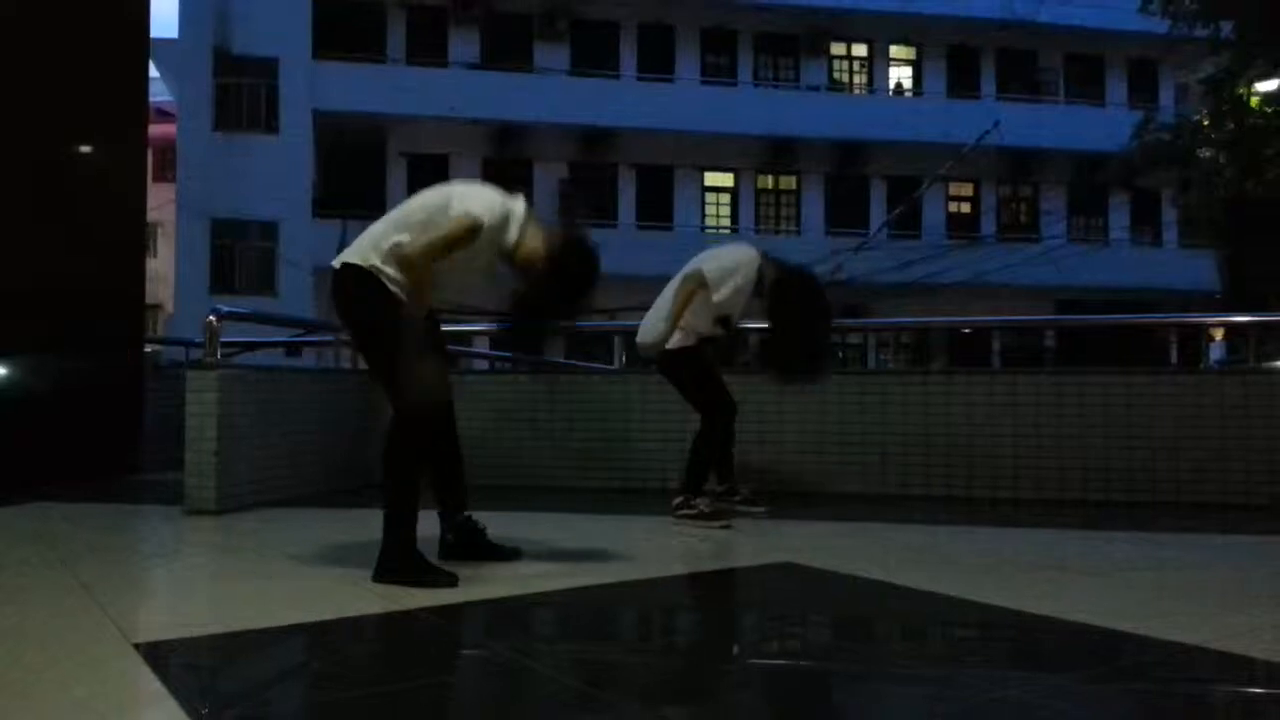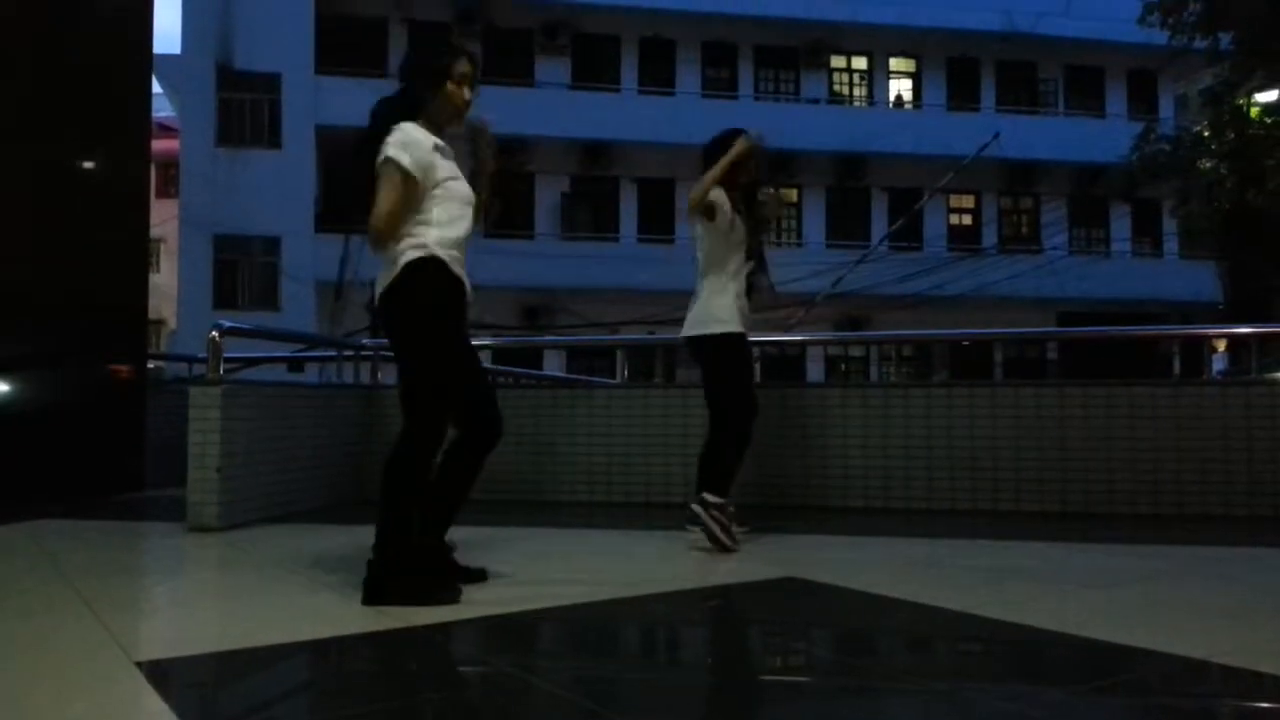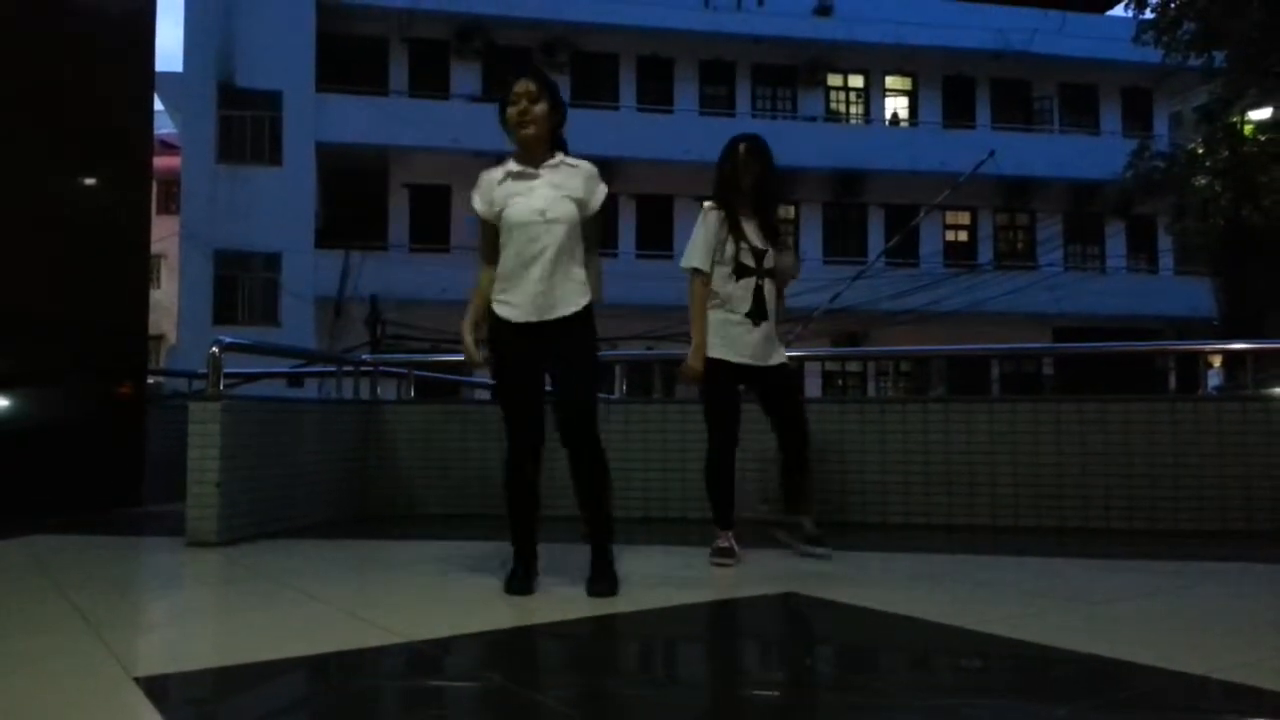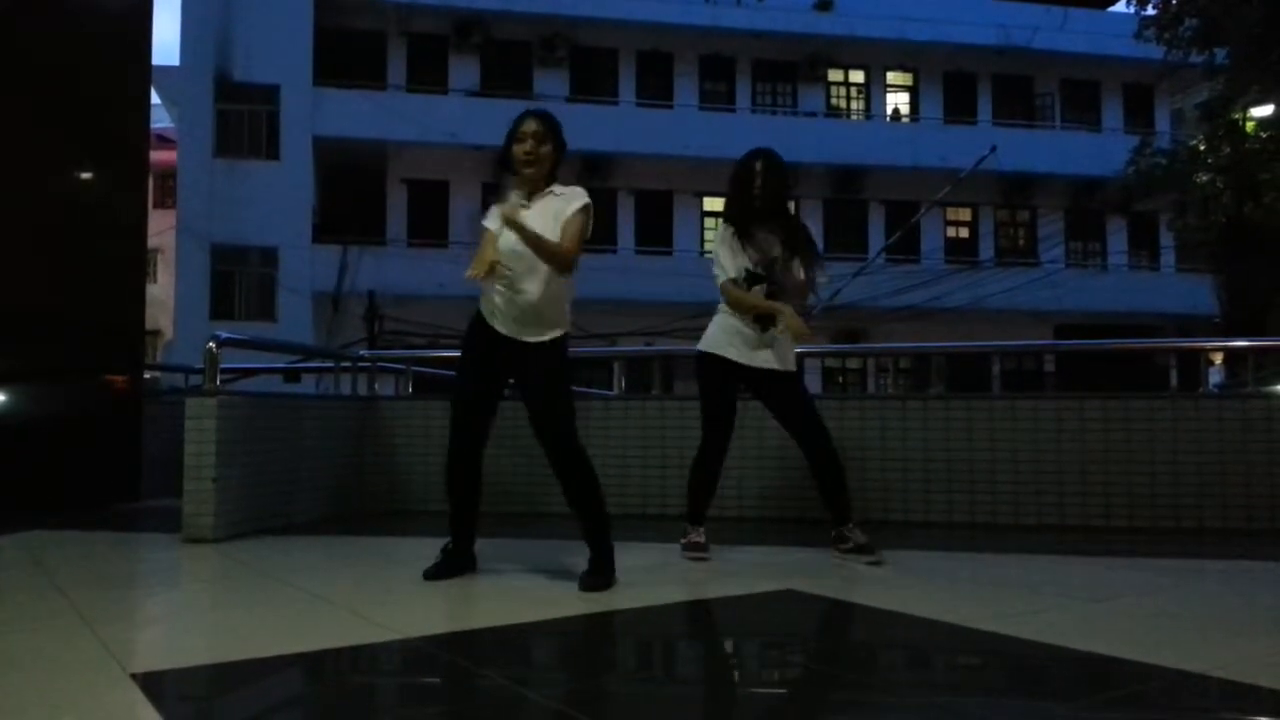
dt=1s
person 1, frame 1
left shoulder: (503, 248)
right shoulder: (488, 212)
right elbow: (416, 261)
right wrist: (417, 355)
left hip: (403, 288)
right hip: (366, 280)
left knee: (438, 411)
right knee: (416, 410)
left ankle: (458, 530)
right ankle: (397, 554)
person 1, frame 2
left shoulder: (439, 152)
right shoulder: (407, 139)
left elbow: (464, 217)
right elbow: (381, 229)
left hip: (442, 300)
right hip: (422, 290)
left knee: (482, 422)
right knee: (427, 428)
left ankle: (425, 546)
right ankle: (388, 570)
person 1, frame 3
left shoulder: (583, 175)
right shoulder: (493, 183)
left elbow: (590, 253)
right elbow: (491, 263)
left wrist: (593, 311)
right wrist: (470, 322)
left hip: (570, 319)
right hip: (512, 325)
left knee: (581, 433)
right knee: (523, 440)
left ankle: (601, 552)
right ankle: (523, 558)
person 1, frame 4
left shoulder: (573, 200)
right shoulder: (497, 210)
left elbow: (565, 261)
right elbow: (484, 257)
left wrist: (518, 226)
right wrist: (486, 259)
left hip: (545, 342)
right hip: (489, 335)
left knee: (561, 445)
right knee: (464, 441)
left ankle: (601, 552)
right ankle: (461, 547)
person 2, frame 1
left shoulder: (762, 276)
right shoulder: (744, 262)
right elbow: (691, 284)
right wrist: (666, 332)
left hip: (687, 337)
right hip: (670, 338)
left knee: (724, 408)
right knee: (718, 413)
left ankle: (725, 489)
right ankle: (687, 499)
person 2, frame 2
left shoulder: (742, 209)
right shoulder: (717, 203)
left elbow: (749, 263)
right elbow: (694, 201)
left wrist: (761, 215)
right wrist: (733, 151)
left hip: (725, 327)
right hip: (717, 326)
left knee: (726, 419)
right knee: (738, 413)
left ankle: (709, 502)
right ankle: (715, 498)
person 2, frame 3
left shoulder: (771, 223)
right shoulder: (715, 217)
right elbow: (699, 284)
left wrist: (785, 275)
right wrist: (697, 347)
left hip: (767, 352)
right hip: (722, 351)
left knee: (795, 435)
right knee: (723, 442)
left ankle: (797, 520)
right ankle: (724, 532)
person 2, frame 4
left shoulder: (794, 234)
right shoulder: (728, 233)
left elbow: (801, 294)
right elbow: (730, 293)
left wrist: (793, 278)
right wrist: (778, 308)
left hip: (775, 358)
right hip: (723, 351)
left knee: (817, 439)
right knee: (714, 443)
left ankle: (844, 529)
right ankle: (694, 528)
